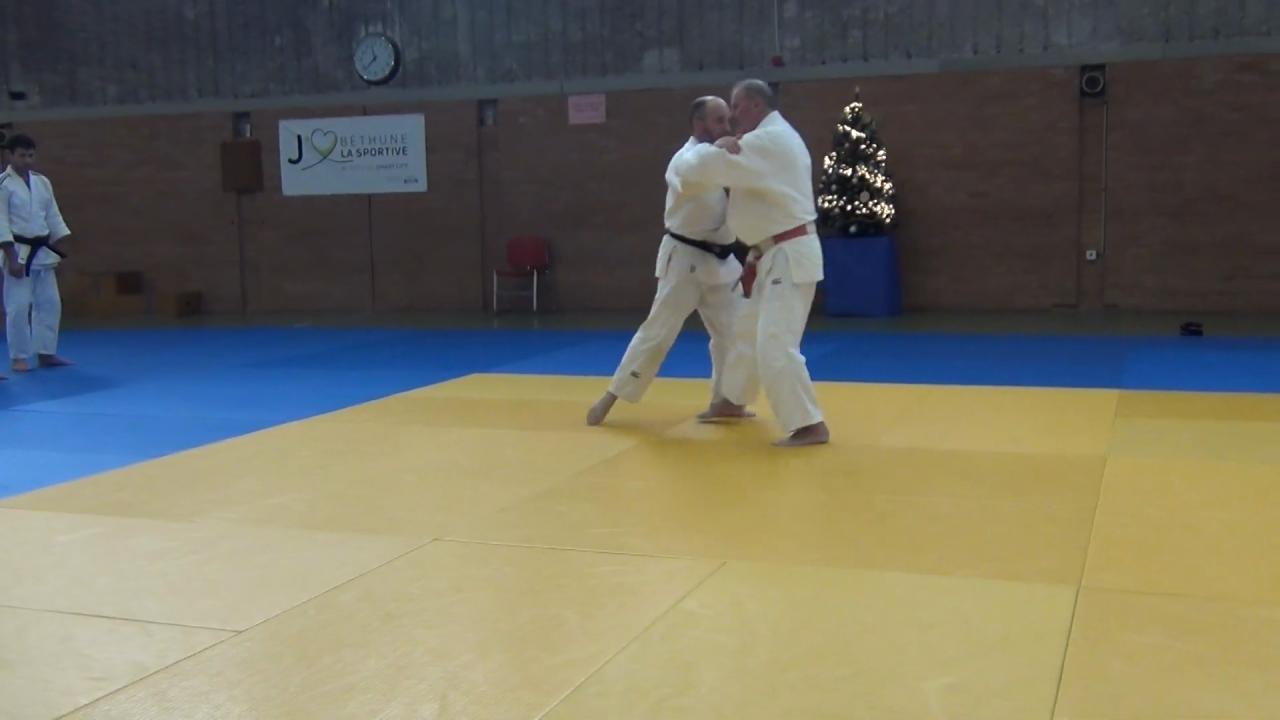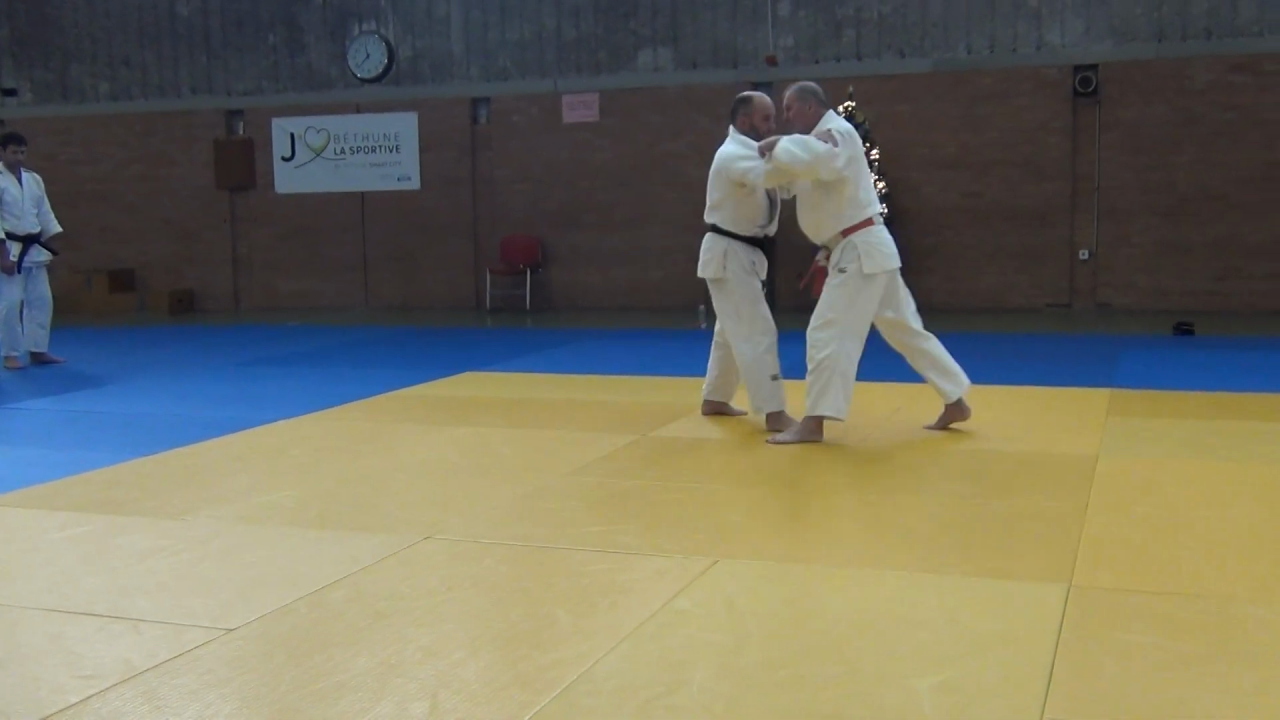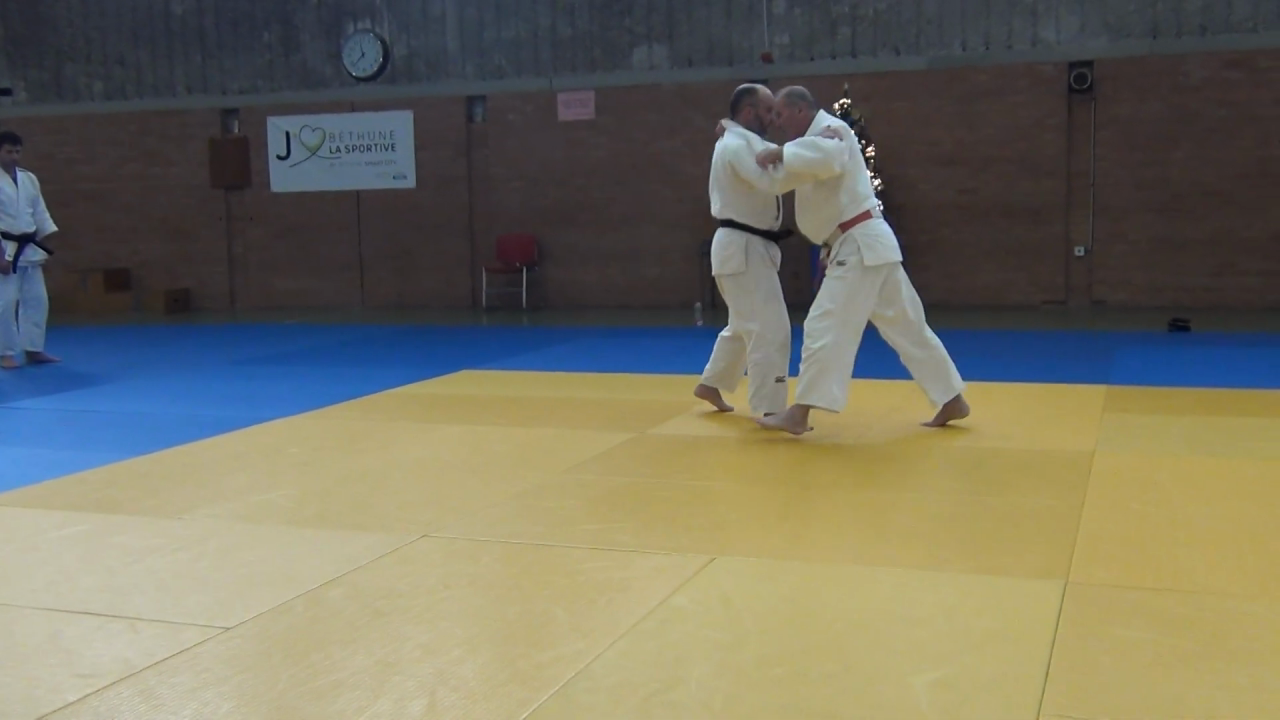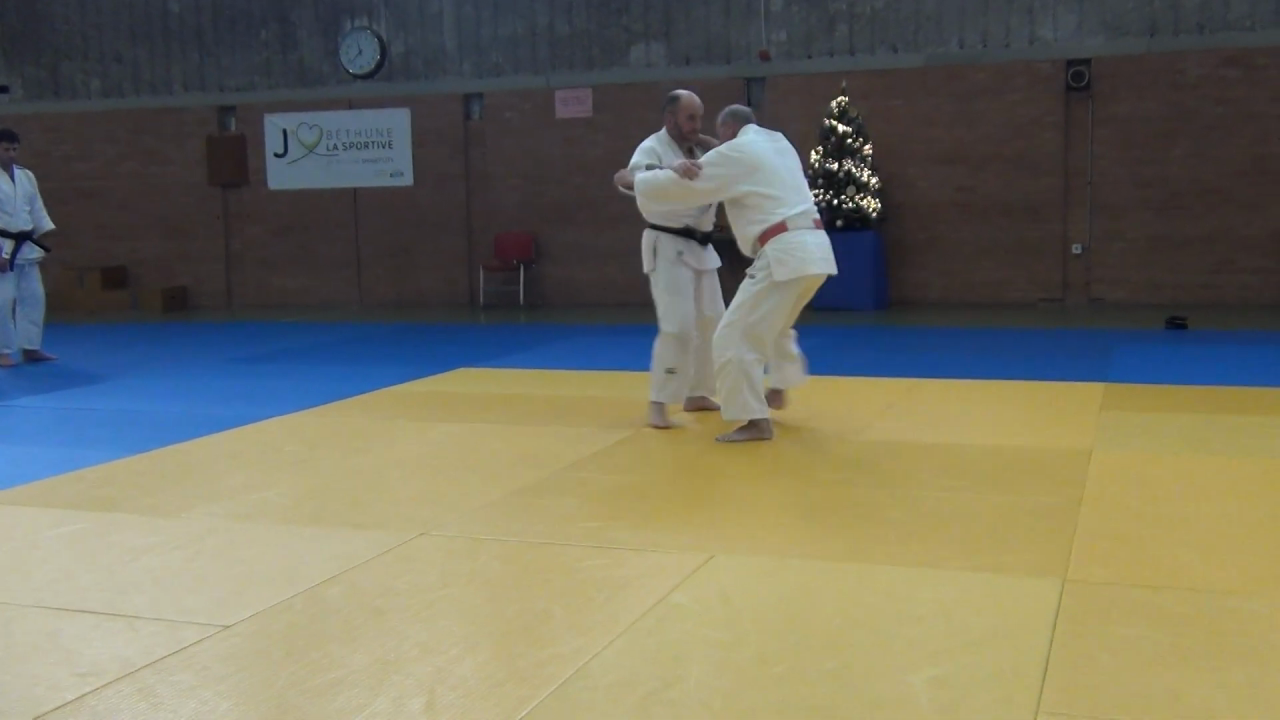
dt=0.4s
person 1, frame 1
left shoulder: (768, 140)
right shoulder: (777, 137)
left elbow: (707, 166)
left wrist: (684, 167)
left hip: (790, 256)
right hip: (785, 253)
left knee: (772, 342)
right knee: (751, 332)
left ankle: (811, 425)
right ankle: (733, 400)
person 1, frame 2
left shoulder: (836, 131)
right shoulder: (823, 137)
left elbow: (819, 158)
left wrist: (778, 145)
left hip: (860, 250)
right hip: (867, 249)
left knee: (828, 333)
right knee: (905, 329)
left ankle: (812, 423)
right ankle: (956, 401)
person 1, frame 3
left shoulder: (830, 129)
right shoulder: (822, 134)
left elbow: (825, 157)
left wrist: (778, 154)
left hip: (861, 244)
right hip: (872, 242)
left knee: (826, 326)
right knee: (907, 326)
left ankle: (799, 414)
right ankle: (953, 401)
person 1, frame 4
left shoulder: (734, 153)
right shoulder: (777, 142)
left elbow: (679, 186)
left wrist: (631, 179)
left hip: (784, 255)
right hip: (813, 248)
left knee: (733, 337)
right knee: (773, 325)
left ankle: (756, 422)
right ankle: (778, 388)
person 2, frame 1
right shoulder: (686, 158)
left hip: (721, 260)
right hip: (684, 257)
left knee: (733, 333)
right knee: (659, 331)
left ankle: (724, 401)
right ankle: (613, 395)
person 2, frame 2
left shoulder: (744, 149)
right shoulder: (734, 153)
right elbow: (773, 174)
left hip: (738, 252)
right hip: (728, 254)
left knee: (732, 332)
right knee: (757, 332)
left ankle: (715, 398)
right ankle: (775, 413)
person 2, frame 3
left shoulder: (734, 141)
right shoulder: (741, 144)
right elbow: (775, 179)
left hip: (744, 246)
right hip: (744, 248)
left knee: (744, 325)
right knee: (771, 329)
left ankle: (712, 384)
right ankle: (772, 409)
person 2, frame 4
left shoulder: (700, 149)
right shoulder: (650, 149)
left hip: (700, 247)
right hip: (668, 247)
left knee: (710, 323)
right knee: (678, 325)
left ankle: (697, 394)
right ankle: (658, 402)
person 3, frame 1
left shoulder: (42, 182)
left elbow: (53, 216)
left wrist: (59, 249)
left hip: (42, 252)
left knee: (50, 303)
left ankle: (46, 353)
person 3, frame 2
left shoulder: (34, 179)
left elbow: (45, 214)
left wrist: (52, 246)
left hip: (34, 249)
left knee: (41, 301)
left ankle: (38, 350)
person 3, frame 3
left shoulder: (29, 178)
left elbow: (40, 212)
left wrist: (47, 244)
left hip: (29, 249)
left knee: (37, 300)
left ankle: (33, 350)
person 3, frame 4
left shoulder: (26, 176)
left elbow: (37, 210)
left wrist: (45, 241)
left hip: (26, 246)
left knee: (34, 298)
left ankle: (30, 348)
